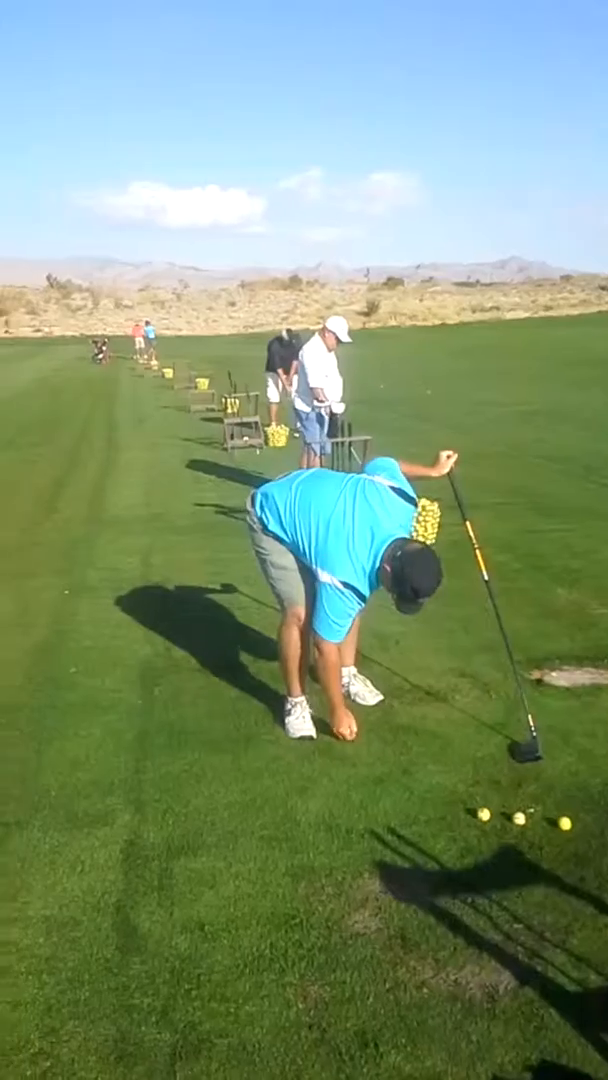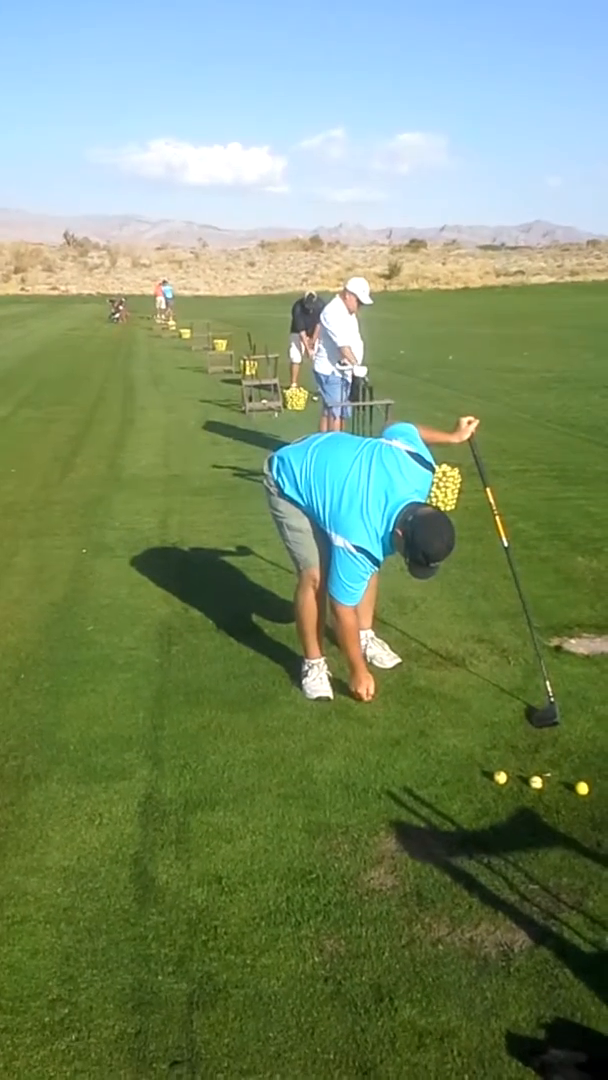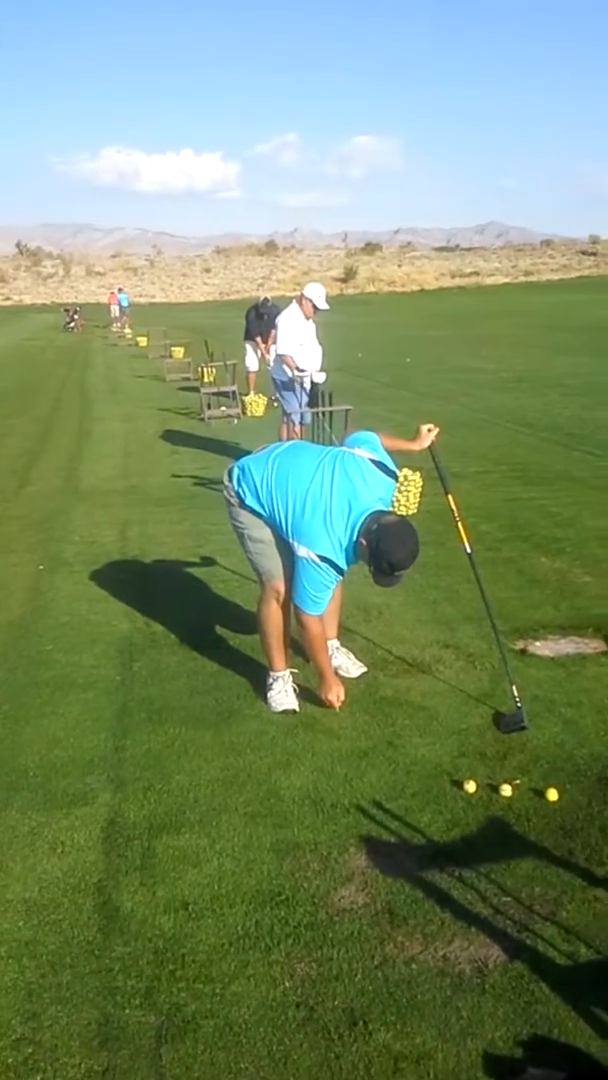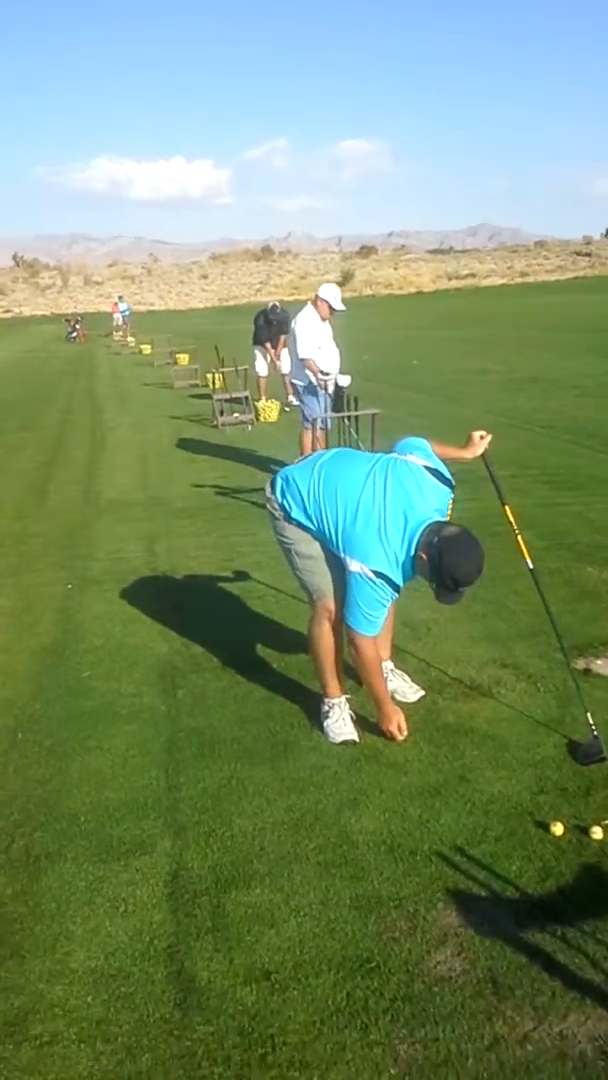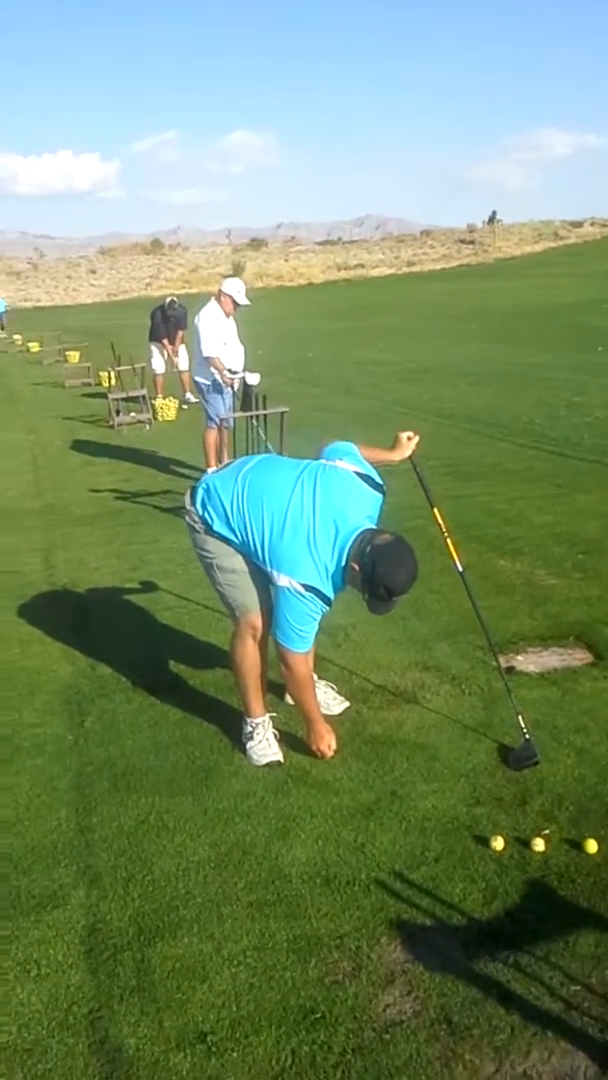
dt=1s
person 1, frame 1
left shoulder: (403, 503)
right shoulder: (346, 578)
left elbow: (381, 464)
right elbow: (326, 646)
left wrist: (432, 470)
right wrist: (338, 711)
left hip: (307, 492)
right hip: (272, 518)
left knee: (350, 605)
right knee: (300, 613)
left ankle: (347, 674)
right ankle: (295, 702)
person 1, frame 2
left shoulder: (420, 470)
right shoulder: (359, 541)
left elbow: (399, 429)
right elbow: (343, 609)
left wrist: (453, 436)
right wrist: (358, 672)
left hip: (325, 455)
right hip: (289, 482)
left knee: (368, 566)
right knee: (315, 575)
left ankle: (365, 636)
right ankle: (313, 664)
person 1, frame 3
left shoulder: (382, 476)
right shoulder: (322, 551)
left elbow: (361, 437)
right elbow: (308, 619)
left wrist: (414, 444)
right wrist: (327, 679)
right hip: (249, 492)
left knee: (331, 576)
right knee: (278, 587)
left ankle: (331, 647)
right ankle: (278, 676)
person 1, frame 4
left shoulder: (439, 484)
right shoulder: (377, 565)
left elbow: (412, 444)
right elbow: (361, 640)
left wrist: (466, 452)
right wrist: (385, 709)
right hip: (294, 504)
right knee: (330, 606)
left ankle: (384, 668)
right ankle: (333, 703)
person 1, frame 5
left shoulder: (369, 490)
right shoulder: (308, 579)
left elbow: (339, 449)
right elbow: (291, 658)
left wrist: (392, 454)
right wrist: (316, 726)
right hip: (215, 517)
right knee: (254, 622)
left ankle: (307, 682)
right ankle: (255, 723)
